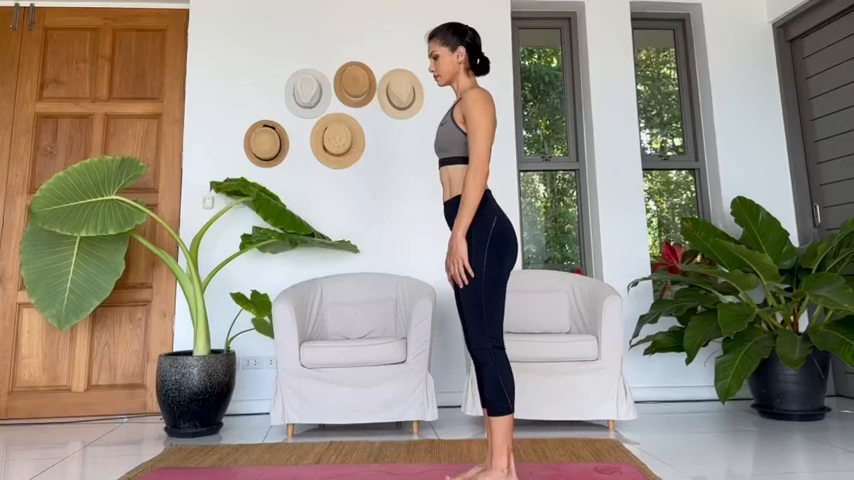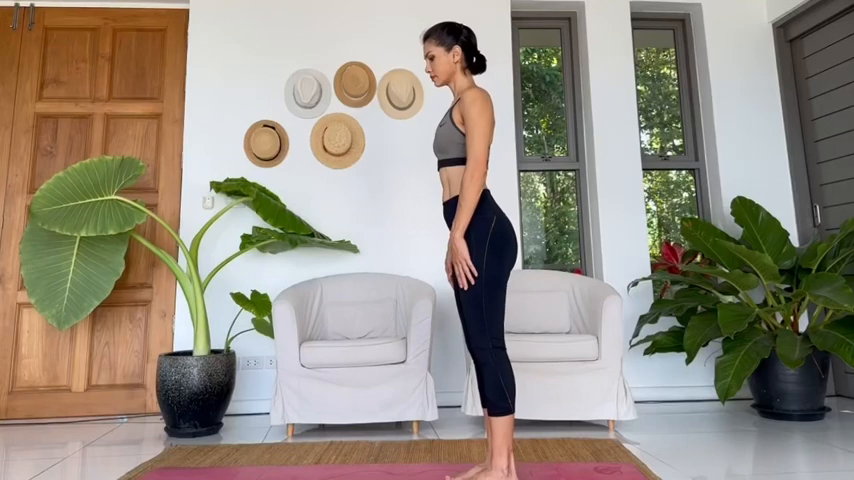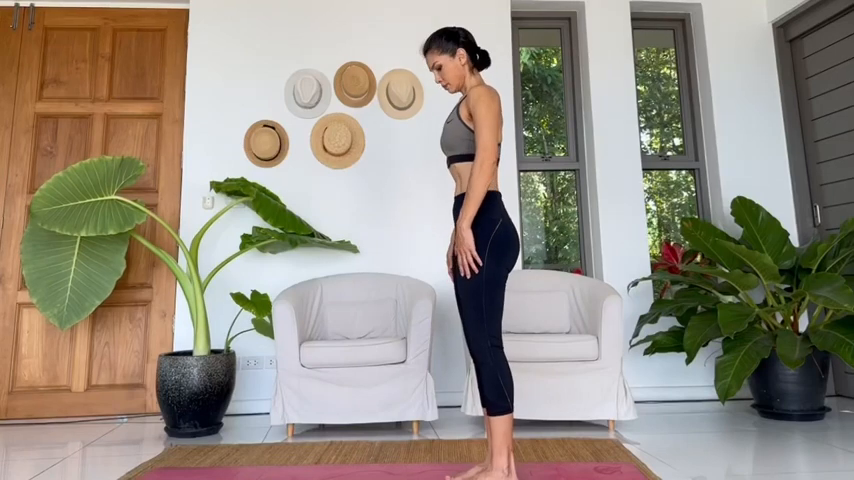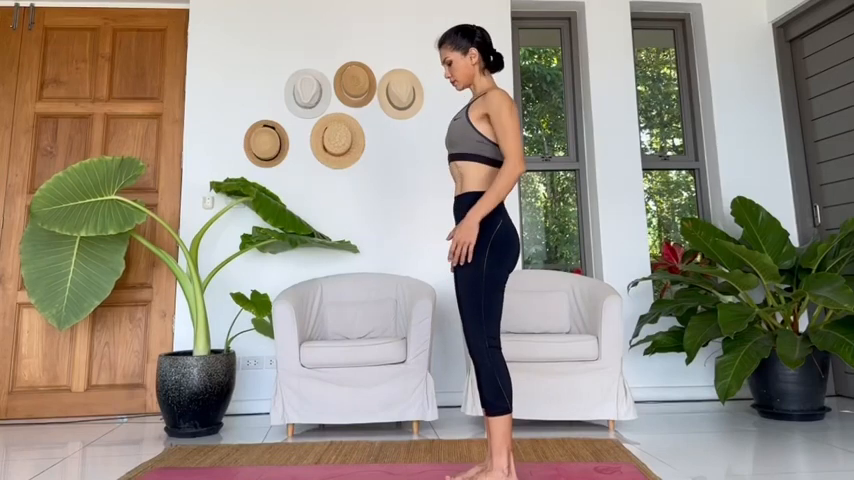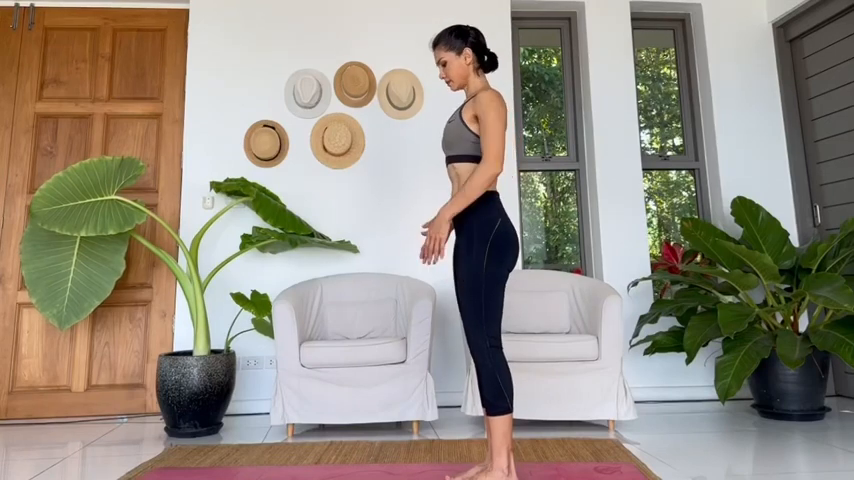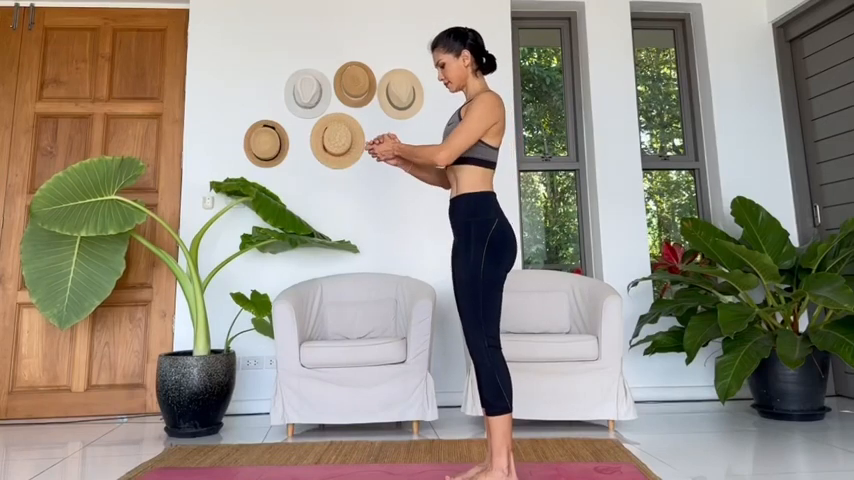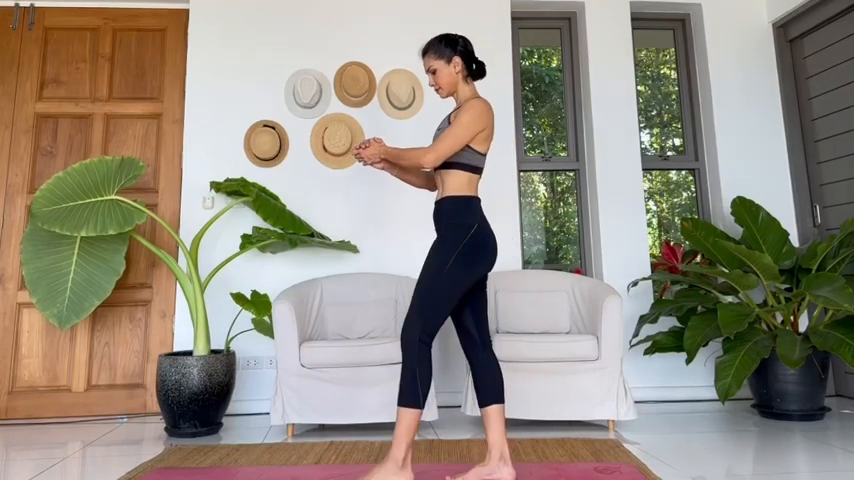
dt=0.7s
person 1, frame 1
left shoulder: (476, 97)
right shoulder: (459, 105)
left elbow: (478, 170)
left wrist: (459, 237)
left hip: (482, 230)
right hip: (471, 232)
left knee: (486, 344)
right knee: (480, 345)
person 1, frame 2
left shoulder: (474, 98)
right shoulder: (458, 105)
left elbow: (475, 170)
left wrist: (457, 236)
left hip: (481, 230)
right hip: (470, 232)
left knee: (487, 344)
right knee: (480, 346)
person 1, frame 3
left shoulder: (481, 94)
right shoulder: (466, 104)
left elbow: (485, 161)
left wrist: (465, 227)
right wrist: (458, 235)
left hip: (486, 227)
right hip: (476, 228)
left knee: (485, 343)
right knee: (480, 344)
person 1, frame 4
left shoulder: (495, 99)
right shoulder: (474, 106)
left elbow: (514, 164)
left wrist: (472, 219)
left hip: (485, 230)
right hip: (474, 229)
left knee: (484, 343)
right knee: (480, 344)
person 1, frame 5
left shoulder: (487, 100)
right shoulder: (469, 107)
left elbow: (487, 169)
left wrist: (443, 216)
right wrist: (445, 222)
left hip: (486, 228)
right hip: (473, 230)
left knee: (485, 343)
right knee: (481, 344)
person 1, frame 6
left shoulder: (487, 101)
right shoulder: (468, 108)
left elbow: (442, 156)
right elbow: (445, 176)
left wrist: (399, 148)
right wrist: (399, 158)
left hip: (484, 228)
right hip: (470, 231)
left knee: (483, 343)
right knee: (480, 344)
person 1, frame 7
left shoulder: (476, 108)
right shoulder: (461, 113)
left elbow: (431, 160)
right elbow: (433, 178)
left wrist: (385, 153)
right wrist: (389, 164)
left hip: (464, 232)
right hip: (461, 233)
left knee: (415, 336)
right knee: (476, 346)
